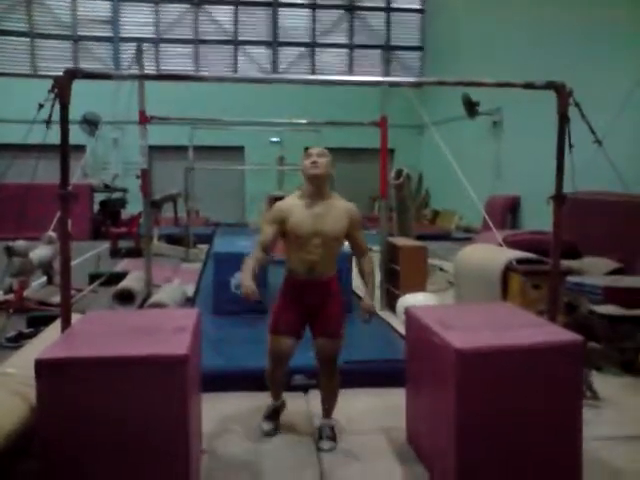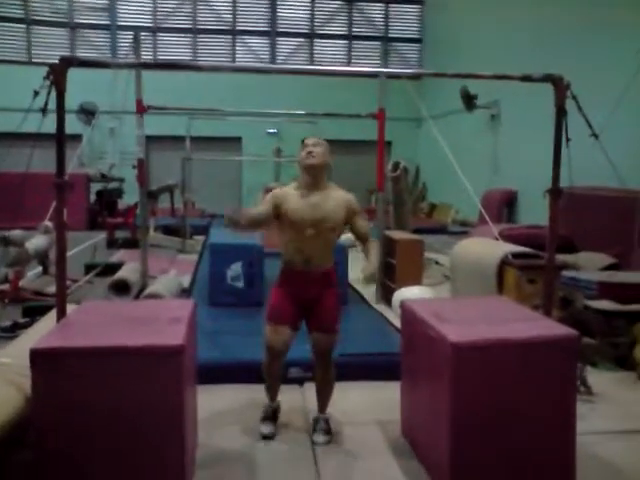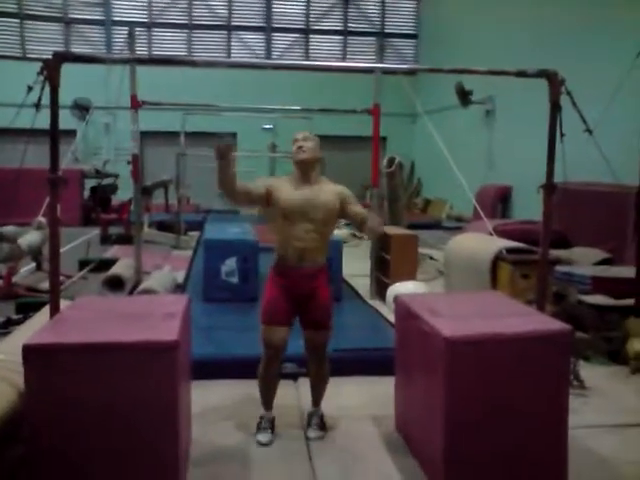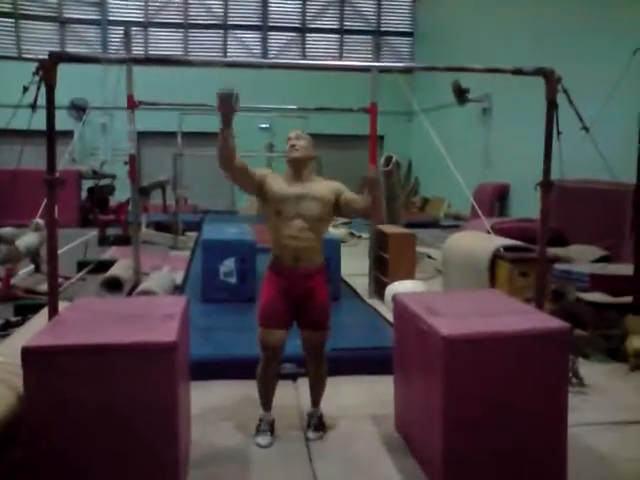
dt=0.1s
person 1, frame 1
left shoulder: (347, 211)
right shoulder: (283, 209)
left elbow: (362, 253)
right elbow: (262, 246)
left wrist: (370, 291)
right wrist: (247, 274)
left hip: (328, 290)
right hip: (293, 289)
left knee: (328, 360)
right knee: (278, 355)
left ankle: (327, 422)
right ankle: (276, 402)
person 1, frame 2
left shoulder: (345, 200)
right shoulder: (280, 196)
left elbow: (366, 237)
right elbow: (252, 219)
left wrist: (371, 261)
right wrist: (238, 219)
left hip: (324, 283)
right hip: (289, 281)
left knee: (324, 354)
right knee: (275, 349)
left ankle: (321, 416)
right ankle: (272, 405)
person 1, frame 3
left shoulder: (337, 193)
right shoulder: (273, 188)
left elbow: (364, 221)
right elbow: (232, 193)
left wrist: (373, 223)
right wrist: (225, 163)
left hip: (317, 279)
right hip: (282, 277)
left knee: (318, 352)
right knee: (271, 349)
left ankle: (315, 411)
right ankle: (266, 413)
person 1, frame 4
left shoulder: (331, 190)
right shoulder: (266, 183)
left elbow: (365, 209)
right elbow: (230, 165)
left wrist: (372, 189)
right wrist: (226, 122)
left hip: (314, 280)
right hip: (277, 279)
left knee: (315, 351)
right knee: (271, 350)
left ankle: (315, 411)
right ankle: (266, 417)
